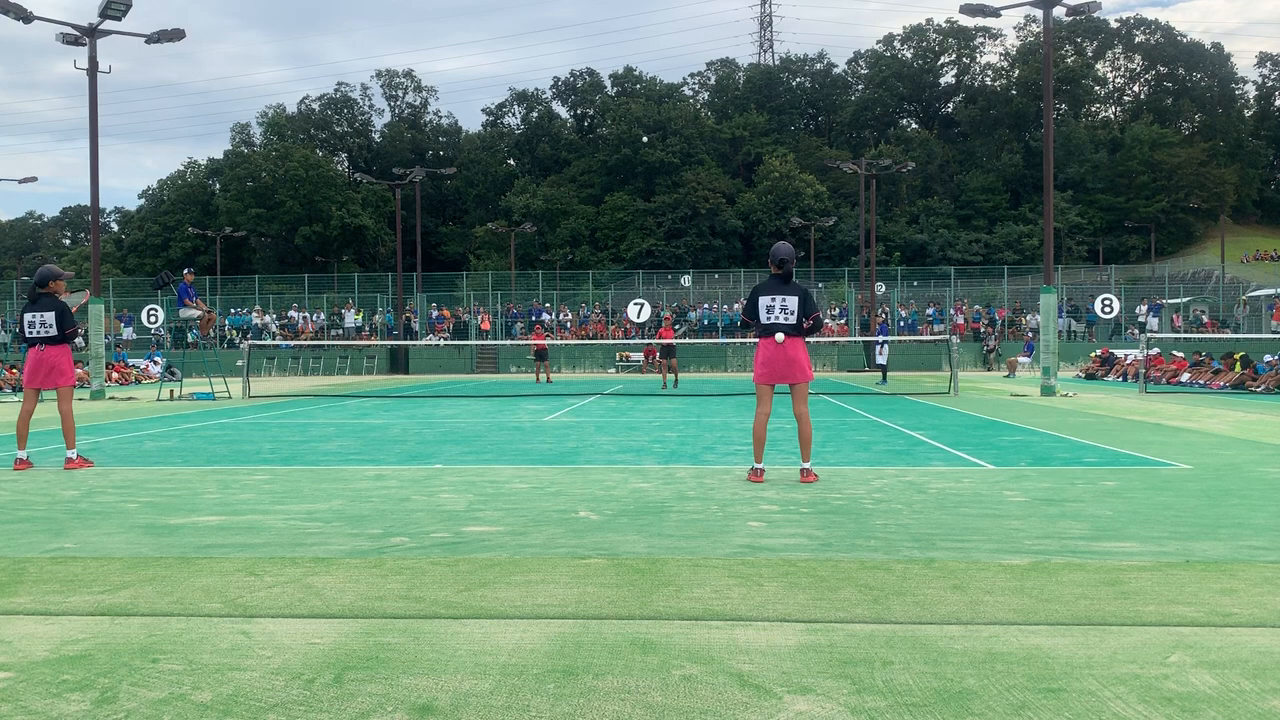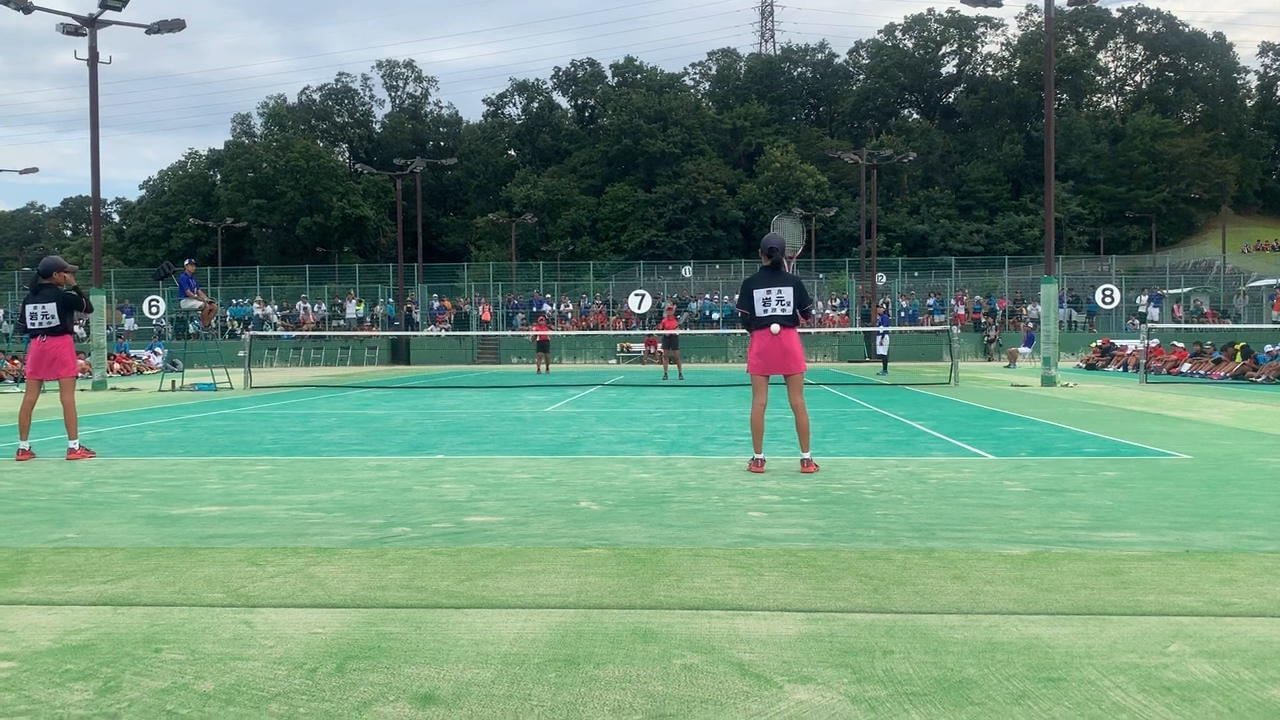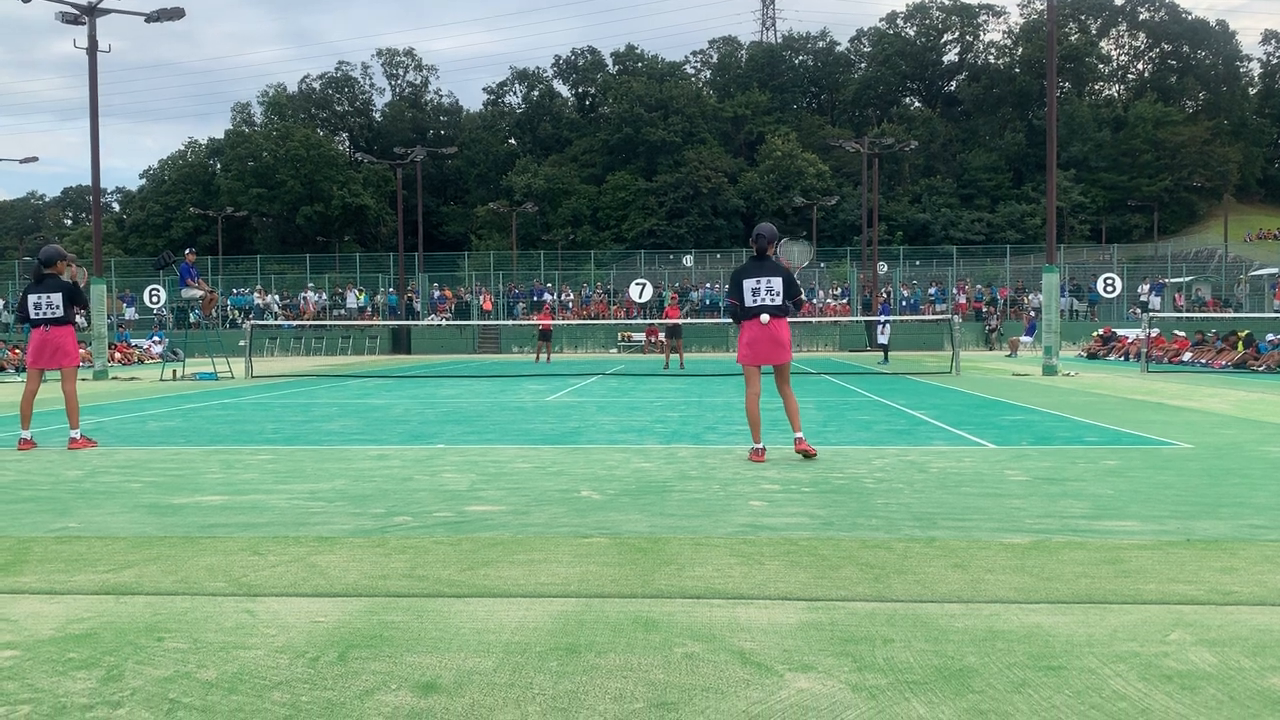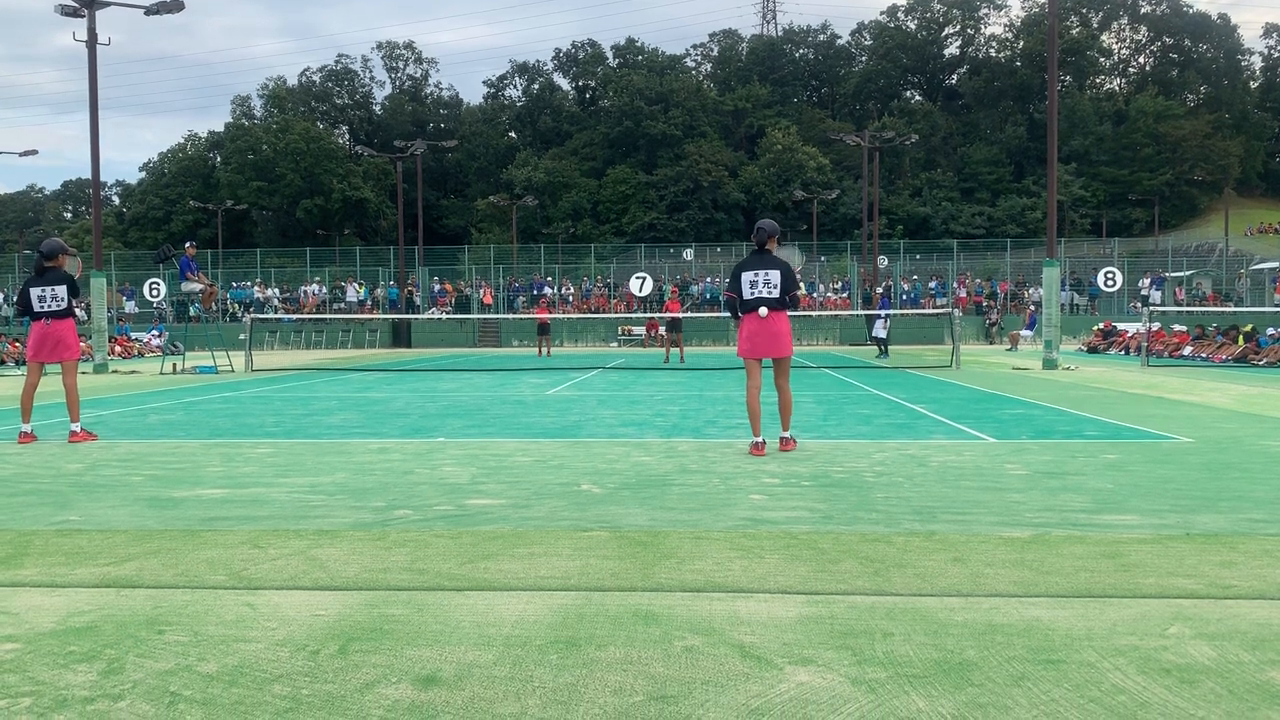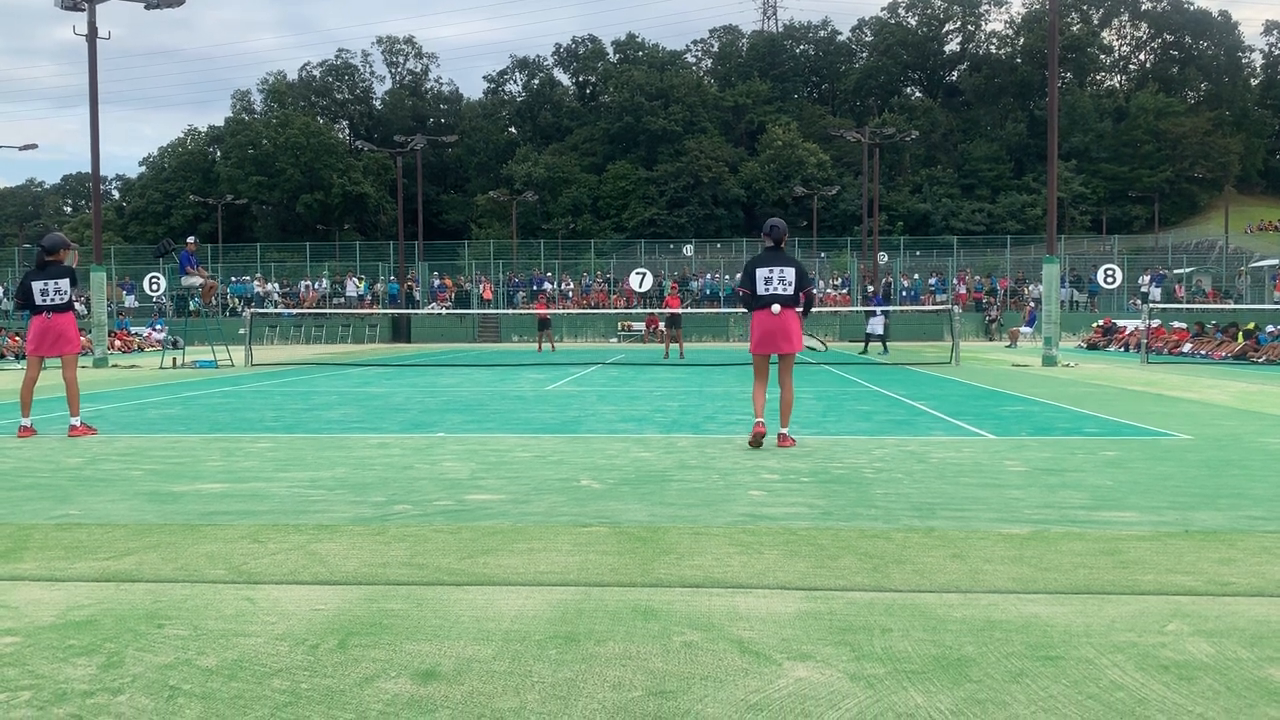
dt=0.4s
person 1, frame 1
left shoulder: (758, 290)
right shoulder: (801, 291)
left elbow: (745, 323)
right elbow: (817, 324)
right wrist: (800, 332)
left hip: (767, 351)
right hip: (794, 350)
left knee: (762, 412)
right knee: (801, 412)
left ankle: (757, 468)
right ankle: (806, 468)
person 1, frame 2
left shoulder: (750, 283)
right shoulder: (793, 281)
left elbow: (744, 319)
right elbow: (807, 313)
left hip: (761, 343)
right hip: (789, 341)
left knee: (759, 403)
right knee: (798, 403)
left ankle: (758, 459)
right ankle: (806, 459)
person 1, frame 3
left shoulder: (740, 273)
right shoulder: (782, 271)
left elbow: (733, 309)
right elbow: (798, 305)
left wrist: (740, 323)
left hip: (751, 332)
right hip: (778, 331)
left knee: (753, 392)
right knee: (785, 389)
left ankle: (758, 448)
right ankle: (800, 439)
person 1, frame 4
left shoulder: (741, 267)
right shoulder: (782, 266)
left elbow: (731, 302)
right elbow: (794, 301)
left wrist: (737, 318)
left hip: (751, 325)
right hip: (778, 324)
left knee: (754, 385)
right knee: (783, 385)
left ankle: (758, 441)
right ankle: (785, 437)
person 1, frame 5
left shoulder: (753, 263)
right shoulder: (794, 264)
left elbow: (745, 299)
right elbow: (809, 297)
right wrist: (802, 315)
left hip: (762, 321)
right hip: (788, 321)
left knee: (760, 380)
right knee: (786, 380)
left ankle: (759, 422)
right ankle: (783, 433)
person 2, frame 1
left shoulder: (27, 307)
right shoulder: (59, 306)
left elbow: (24, 336)
right elbow: (71, 335)
right wrist: (72, 318)
left hip: (34, 354)
right hip: (58, 354)
left knee: (27, 407)
right knee: (65, 407)
left ankle: (21, 457)
right ankle: (71, 457)
person 2, frame 2
left shoulder: (29, 298)
right shoulder: (62, 296)
left elbow: (24, 327)
right elbow: (88, 308)
right wrist: (74, 286)
left hip: (36, 345)
right hip: (60, 345)
left knee: (29, 398)
right knee: (67, 398)
left ankle: (23, 448)
right ankle: (74, 447)
person 2, frame 3
left shoulder: (30, 289)
right shoulder: (64, 286)
left elbow: (21, 317)
right elbow: (84, 305)
right wrist: (74, 281)
left hip: (38, 336)
right hip: (62, 335)
left knee: (31, 388)
right knee: (69, 387)
left ankle: (25, 437)
right ankle: (75, 437)
person 2, frame 4
left shoulder: (30, 282)
right shoulder: (65, 278)
left elbow: (21, 311)
right elbow: (76, 294)
left hip: (39, 330)
right hip: (63, 328)
left knee: (31, 381)
right knee: (70, 381)
left ankle: (25, 430)
right ankle: (75, 430)
person 2, frame 5
left shoulder: (30, 275)
right shoulder: (67, 271)
left elbow: (20, 304)
left hip: (39, 324)
right hip: (64, 323)
left knee: (31, 375)
right knee: (70, 375)
left ankle: (25, 424)
right ankle: (75, 424)
